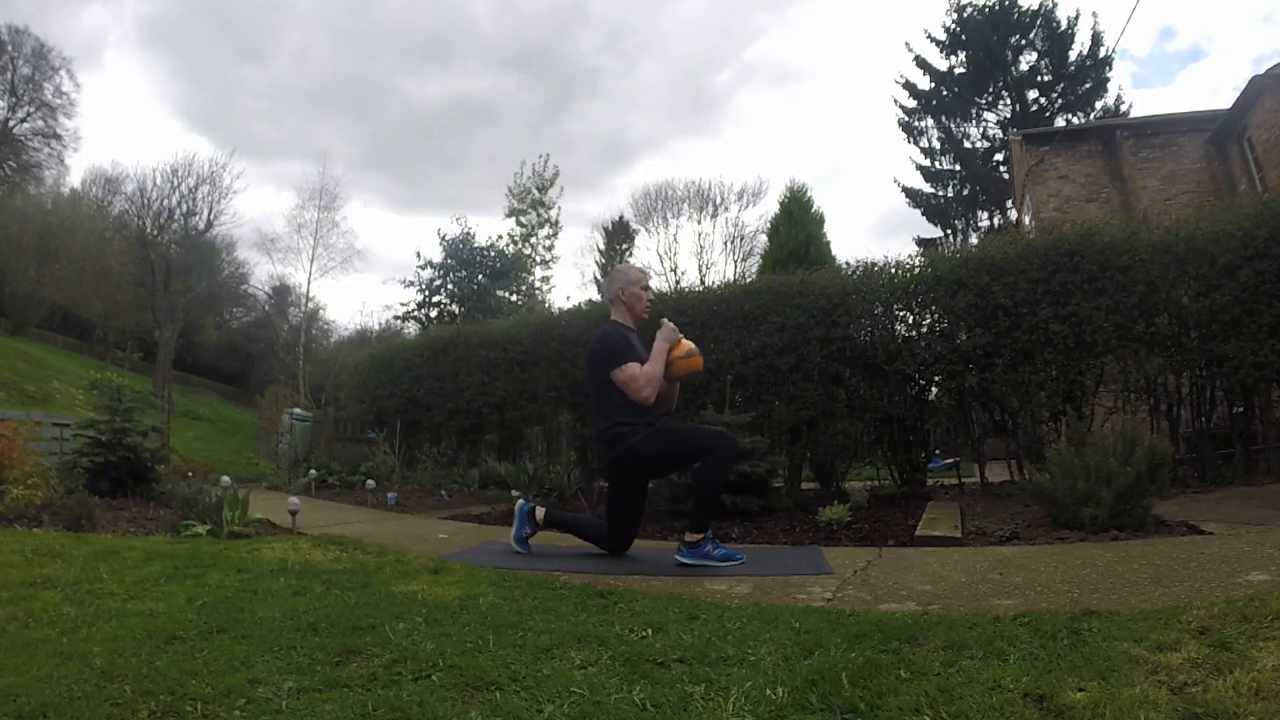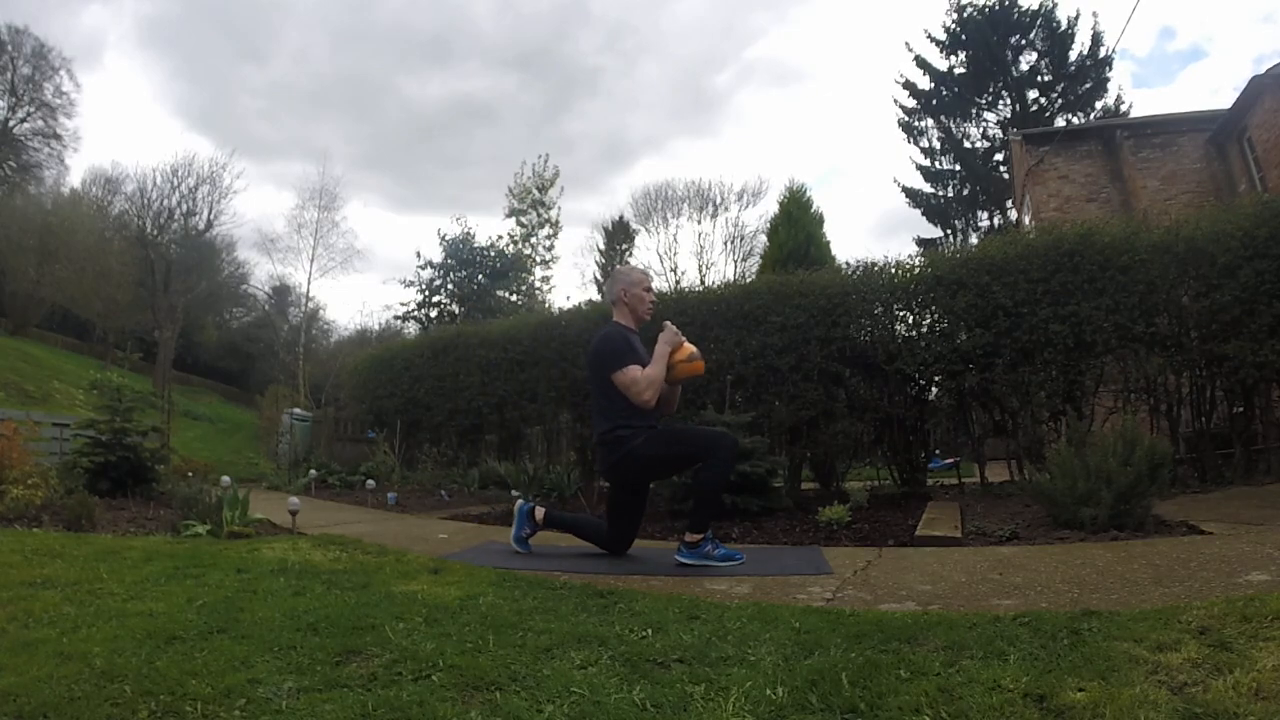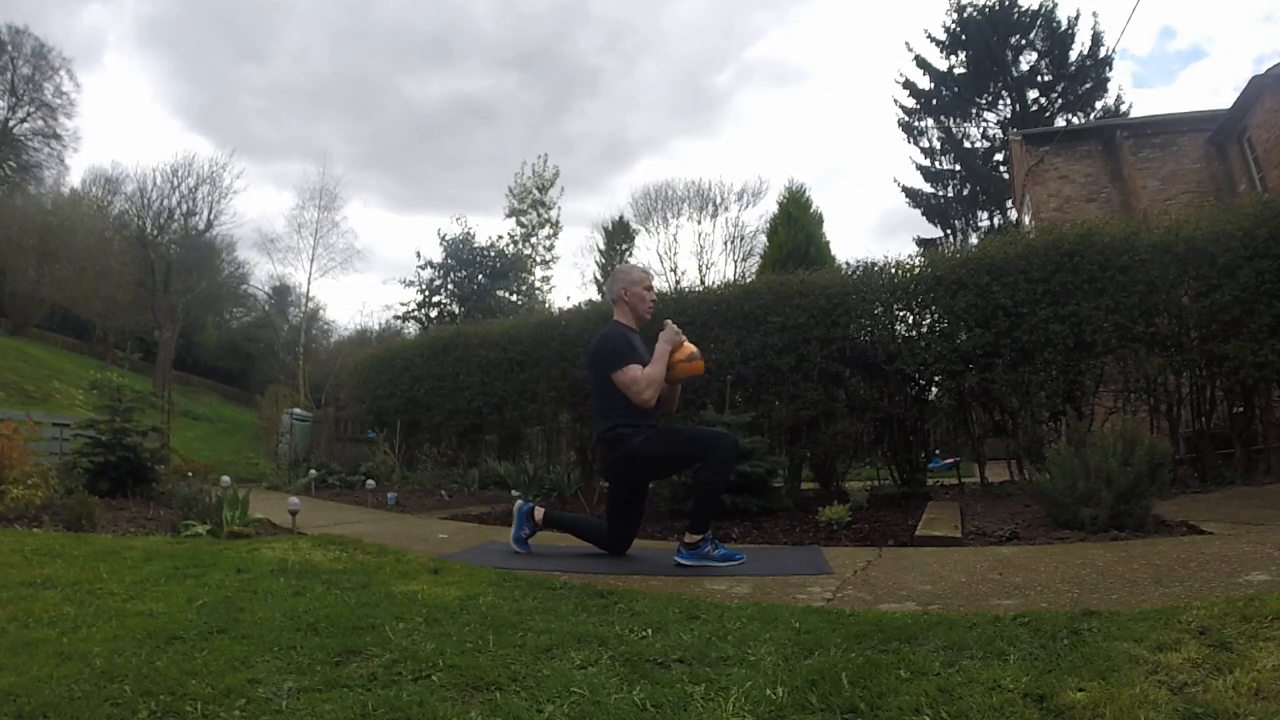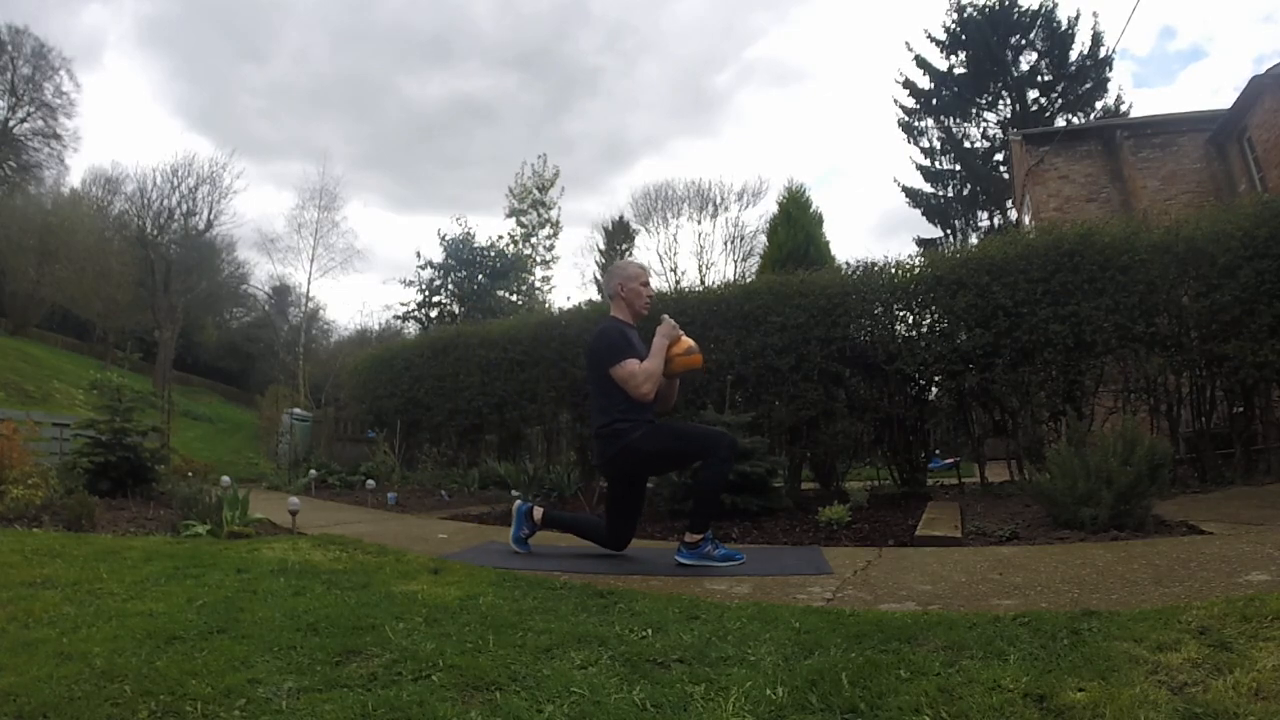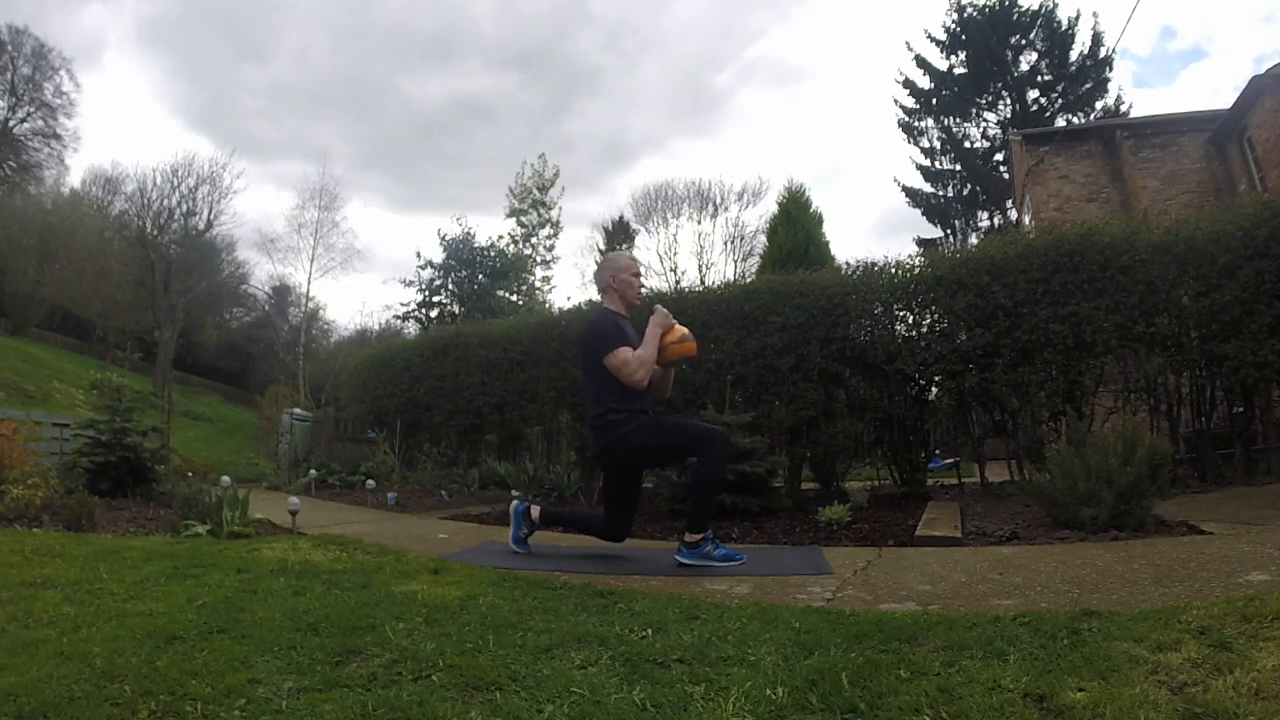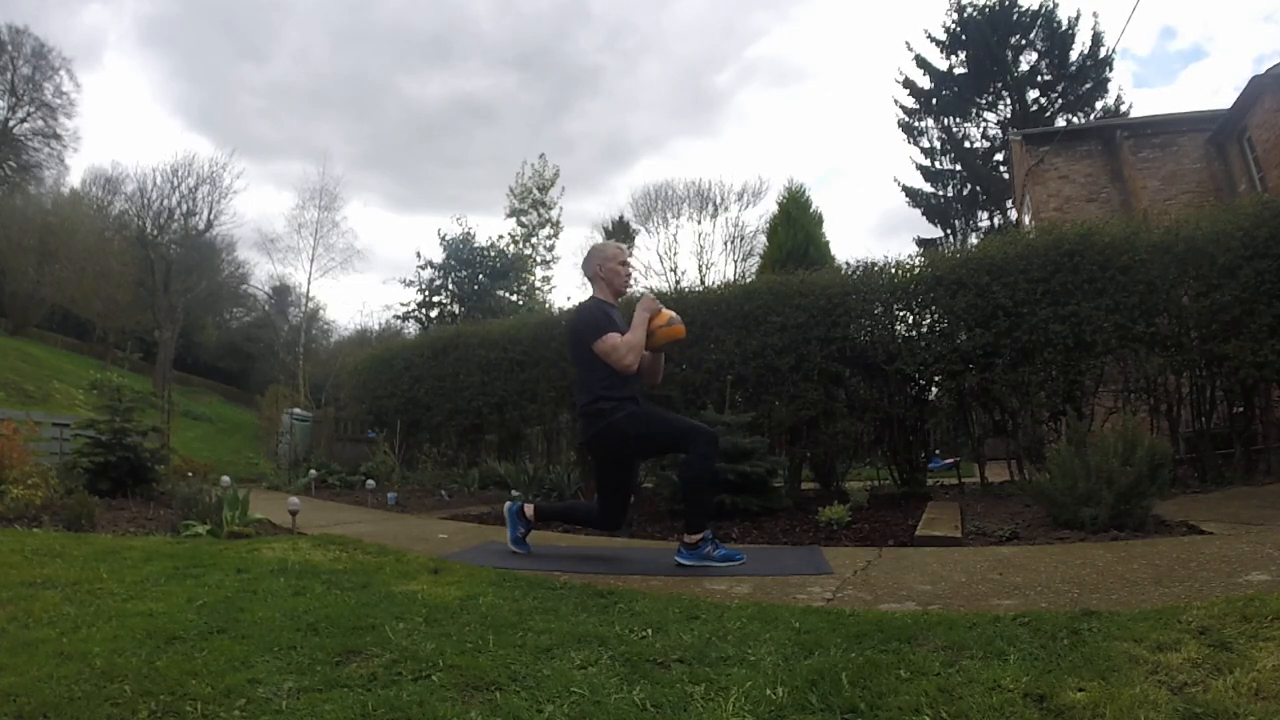
dt=0.1s
person 1, frame 1
left shoulder: (629, 340)
right shoulder: (611, 338)
left elbow: (665, 404)
right elbow: (644, 393)
right wrist: (662, 344)
left hip: (631, 449)
right hip: (626, 446)
left knee: (616, 541)
right knee: (721, 445)
left ankle: (534, 515)
right ankle: (695, 542)
person 1, frame 2
left shoulder: (630, 342)
right shoulder: (612, 341)
left elbow: (665, 406)
right elbow: (645, 397)
right wrist: (664, 348)
left hip: (632, 451)
right hip: (628, 448)
left knee: (616, 541)
right knee: (723, 446)
left ankle: (534, 515)
right ankle: (695, 542)
person 1, frame 3
left shoulder: (631, 341)
right shoulder: (613, 340)
left elbow: (666, 406)
right elbow: (644, 395)
right wrist: (664, 346)
left hip: (632, 449)
right hip: (628, 446)
left knee: (616, 541)
right knee: (722, 446)
left ankle: (533, 515)
right ankle: (695, 543)
person 1, frame 4
left shoulder: (629, 337)
right shoulder: (610, 335)
left elbow: (663, 402)
right elbow: (643, 389)
right wrist: (661, 340)
left hip: (631, 445)
right hip: (625, 442)
left knee: (615, 538)
right knee: (721, 445)
left ankle: (533, 516)
right ankle: (695, 542)
person 1, frame 5
left shoulder: (625, 329)
right shoulder: (602, 326)
left elbow: (660, 390)
right elbow: (637, 376)
right wrist: (655, 329)
left hip: (624, 435)
right hip: (621, 432)
left knee: (614, 529)
right knee: (714, 441)
left ankle: (529, 515)
right ankle: (695, 542)
person 1, frame 6
left shoulder: (614, 316)
right shoulder: (590, 315)
left elbow: (651, 376)
right elbow: (627, 361)
right wrist: (642, 314)
left hip: (617, 423)
right hip: (610, 420)
left knee: (609, 518)
right knee: (702, 440)
left ankle: (525, 513)
right ankle: (694, 542)
